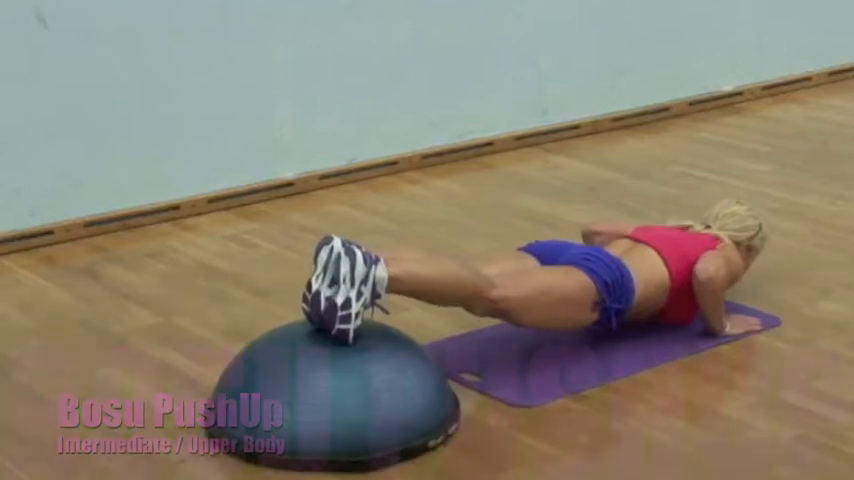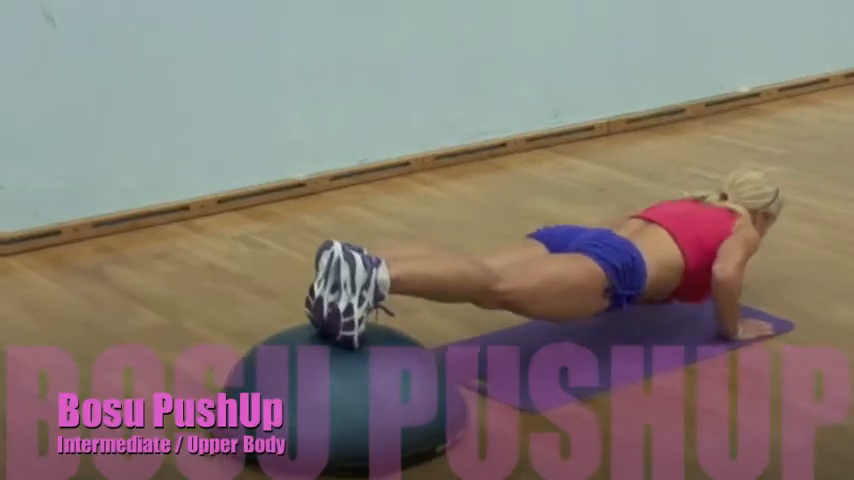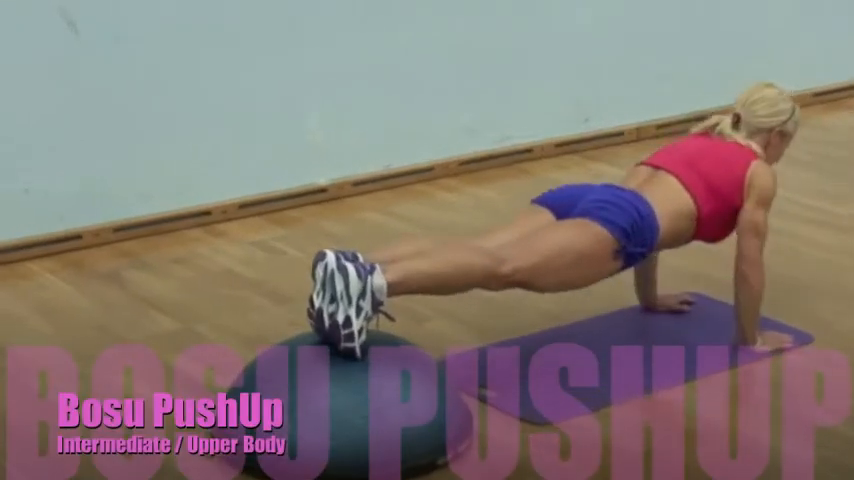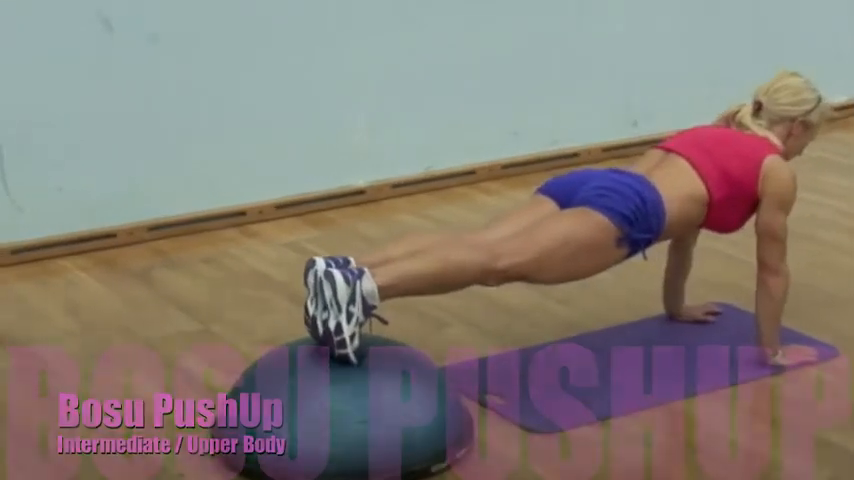
dt=0.5s
person 1, frame 1
left shoulder: (665, 232)
right shoulder: (727, 258)
left elbow: (593, 229)
right elbow: (706, 274)
right wrist: (720, 324)
left hip: (561, 253)
right hip: (605, 284)
left knee: (476, 282)
right knee: (494, 295)
left ankle: (355, 261)
right ankle: (374, 275)
person 1, frame 2
left shoulder: (681, 205)
right shoulder: (743, 232)
right elbow: (724, 276)
left wrist: (637, 277)
right wrist: (732, 328)
left hip: (568, 240)
right hip: (614, 267)
left knee: (480, 273)
right knee: (501, 289)
left ankle: (356, 264)
right ankle: (376, 278)
person 1, frame 3
left shoulder: (692, 141)
right shoulder: (759, 176)
right elbow: (749, 263)
left wrist: (649, 297)
right wrist: (751, 338)
left hip: (580, 196)
right hip: (618, 221)
left knee: (472, 251)
right knee: (504, 269)
left ankle: (353, 267)
right ankle: (375, 286)
person 1, frame 4
left shoulder: (714, 134)
right shoulder: (776, 172)
left elbow: (683, 218)
right elbow: (772, 270)
left wrist: (675, 307)
right wrist: (772, 351)
left hip: (586, 183)
right hip: (623, 208)
left knee: (471, 245)
right knee: (501, 264)
left ankle: (347, 272)
right ankle: (366, 289)
